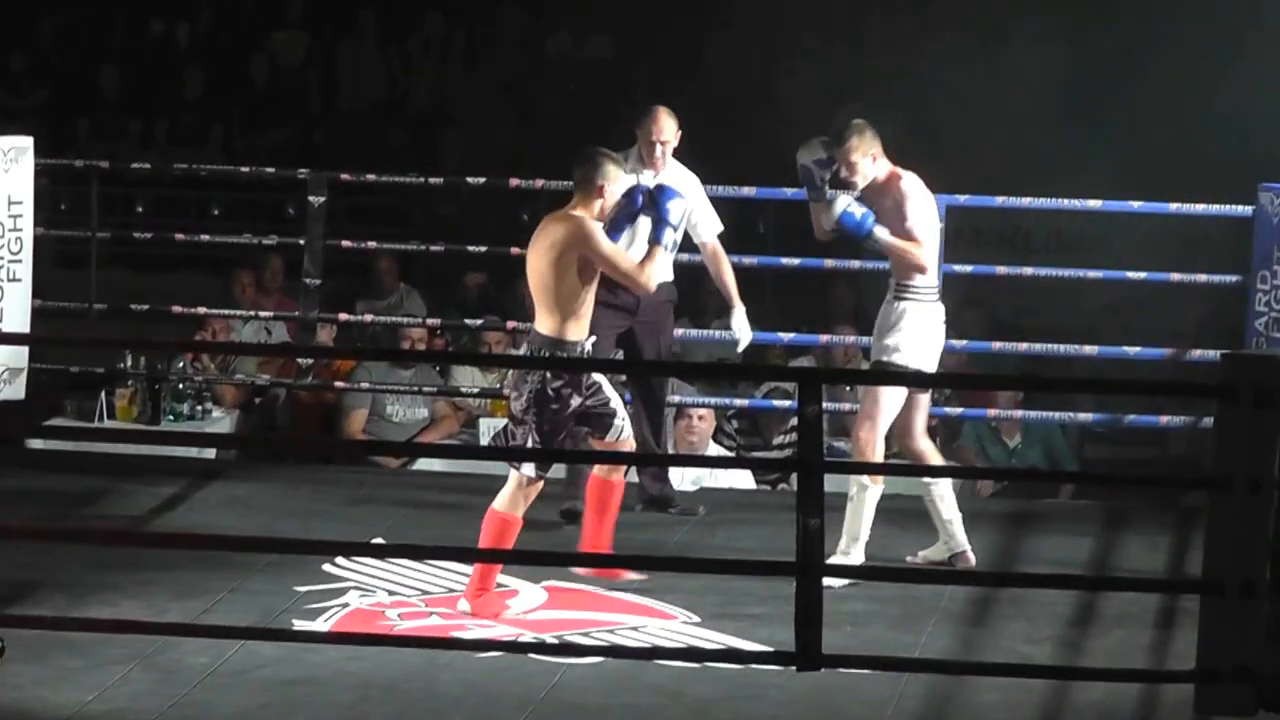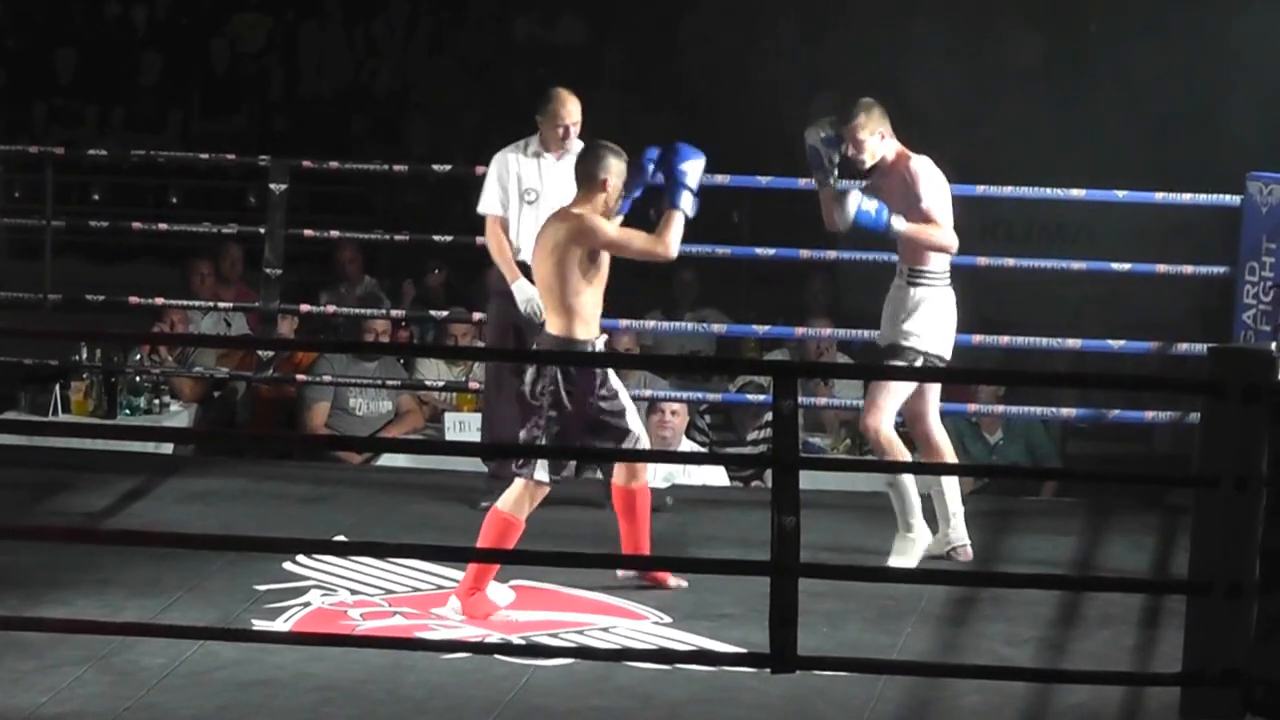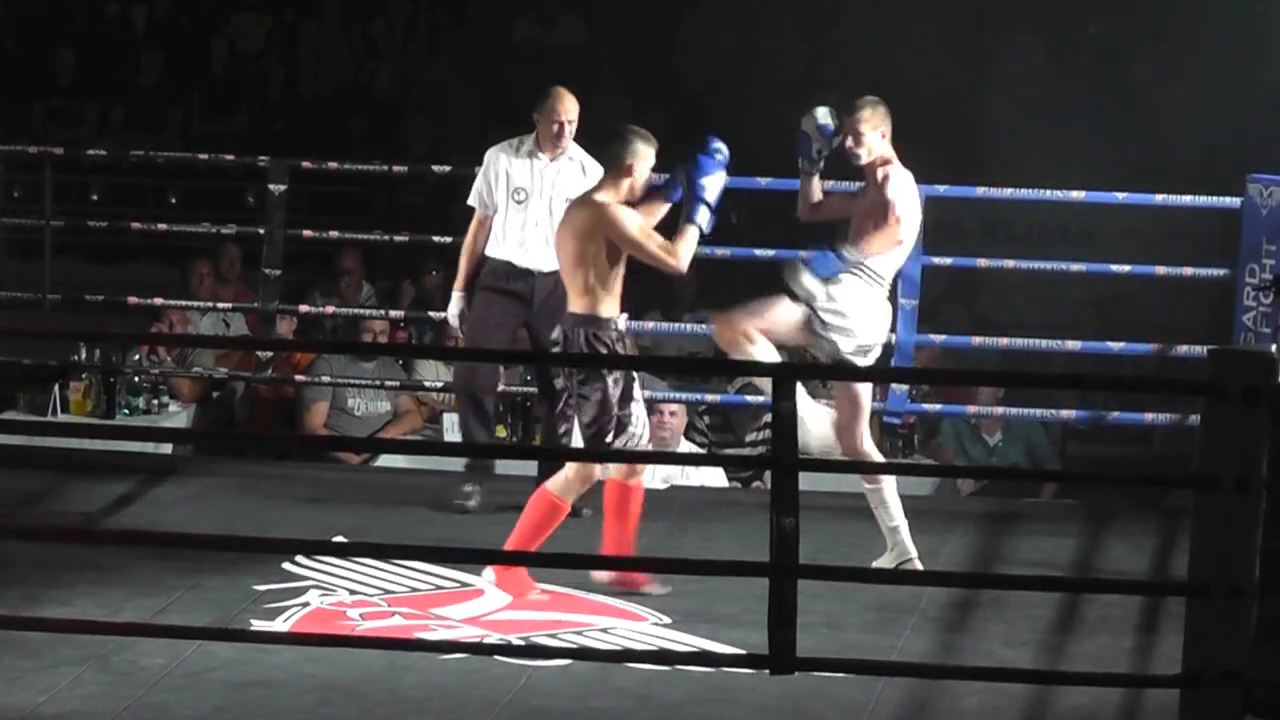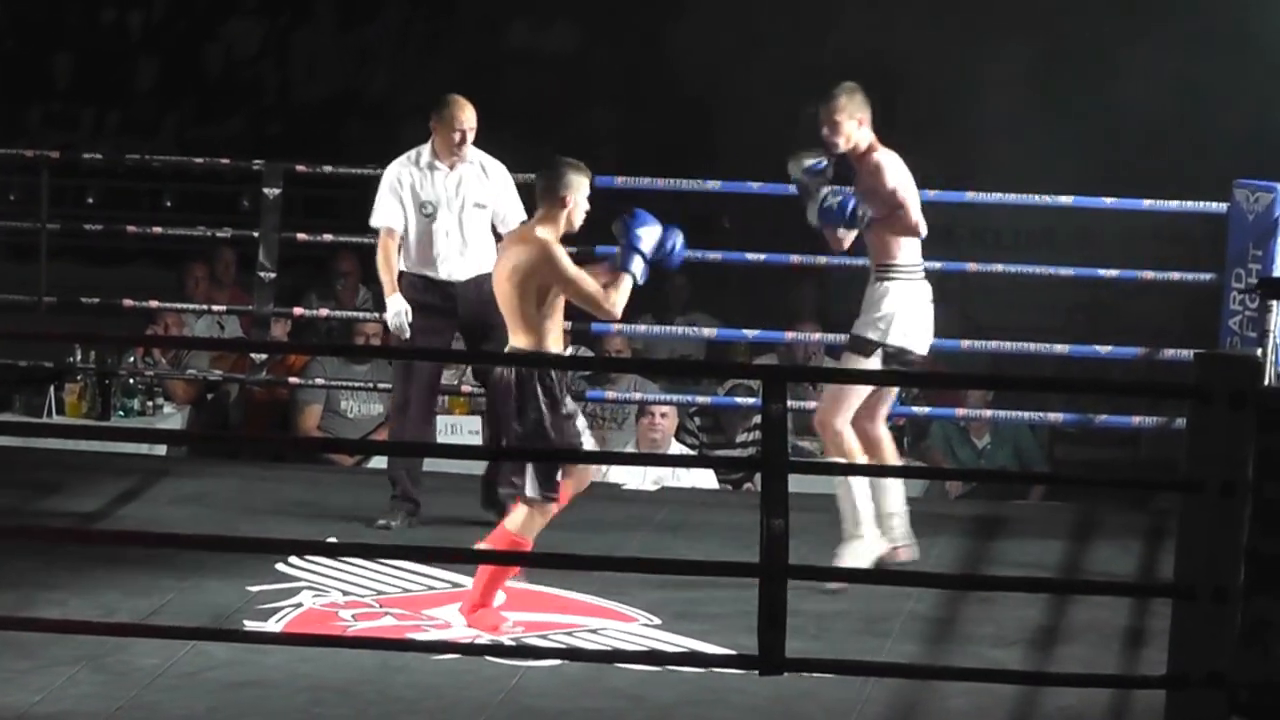
dt=0.7s
person 1, frame 1
left shoulder: (906, 189)
right shoulder: (874, 194)
left elbow: (924, 260)
right elbow: (825, 231)
left wrist: (870, 230)
right wrist: (815, 186)
left hip: (914, 315)
right hip: (902, 311)
left knee: (867, 436)
right knee: (910, 437)
right ankle: (955, 543)
person 1, frame 2
left shoulder: (917, 170)
right shoulder: (881, 177)
left elbow: (947, 240)
right elbow: (834, 221)
left wrist: (887, 222)
right wrist: (823, 170)
left hip: (925, 303)
right hip: (906, 298)
left knee: (875, 421)
right knee: (921, 420)
person 1, frame 3
left shoulder: (893, 178)
right shoulder: (873, 187)
left elbow: (897, 232)
right elbow: (809, 211)
left wrist: (834, 259)
right wrist: (813, 160)
left hip: (847, 296)
right hip: (868, 314)
left knee: (728, 328)
right knee: (855, 440)
left ankle: (806, 413)
person 1, frame 4
left shoulder: (882, 163)
right shoulder: (863, 167)
left elbow: (916, 226)
right elbow: (840, 242)
left wrist: (851, 209)
right wrist: (820, 195)
left hip: (897, 299)
right hip: (892, 299)
left knee: (831, 419)
right knee: (869, 425)
left ankle: (860, 538)
right ankle: (892, 536)
person 2, frame 1
left shoulder: (560, 225)
right shoulder: (579, 230)
right elbow: (642, 282)
left wrist: (622, 218)
right wrist: (666, 229)
left hip: (571, 358)
right hip: (552, 363)
left knee: (621, 443)
right knee: (527, 479)
left ankle: (595, 553)
right ankle: (477, 592)
person 2, frame 2
left shoulder: (575, 222)
right shoulder: (580, 225)
left elbow: (616, 234)
right elbow: (663, 250)
left wrist: (639, 180)
right wrist: (683, 192)
left hip: (588, 358)
right hip: (563, 364)
left knee: (635, 455)
right knee: (533, 484)
left ankle: (639, 561)
right ankle: (472, 589)
person 2, frame 3
left shoulder: (598, 207)
right shoulder: (604, 214)
left elbow: (638, 220)
right elbow: (675, 261)
left wrist: (680, 184)
right wrist: (702, 202)
left hip: (607, 340)
right hip: (590, 343)
left knee: (630, 460)
right knee: (583, 469)
left ankle: (617, 562)
right ankle: (510, 565)
person 2, frame 4
left shoulder: (522, 241)
right shoulder: (542, 250)
left elbow: (577, 290)
right elbow: (609, 308)
left wrist: (628, 256)
right wrist: (636, 255)
left hip: (543, 375)
right hip: (532, 381)
left knee: (579, 471)
right knee: (534, 504)
left ankle: (501, 542)
right ankle: (478, 605)
person 3, frame 1
left shoulder: (686, 182)
left elbow: (712, 249)
left wrist: (737, 307)
left hip: (656, 297)
right hip: (607, 292)
left knee: (652, 394)
left ankle: (655, 487)
right ankle: (576, 491)
person 3, frame 2
right shoulder: (508, 162)
right elbow: (494, 231)
right wrist: (519, 284)
right hip: (514, 281)
right knee: (504, 382)
right ankle: (500, 480)
person 3, frame 3
left shoulder: (589, 172)
right shoulder: (500, 158)
right elbow: (480, 225)
right wrist: (459, 288)
left hip: (557, 285)
right hip: (501, 278)
left knee: (559, 389)
right knee: (473, 374)
right ankle: (478, 472)
person 3, frame 4
left shoulder: (492, 171)
right shoulder: (402, 173)
left elbow: (514, 237)
right elbow: (388, 241)
right wrist: (392, 296)
left hip: (480, 289)
right hip: (424, 292)
right knee: (411, 397)
right ankle: (404, 499)
